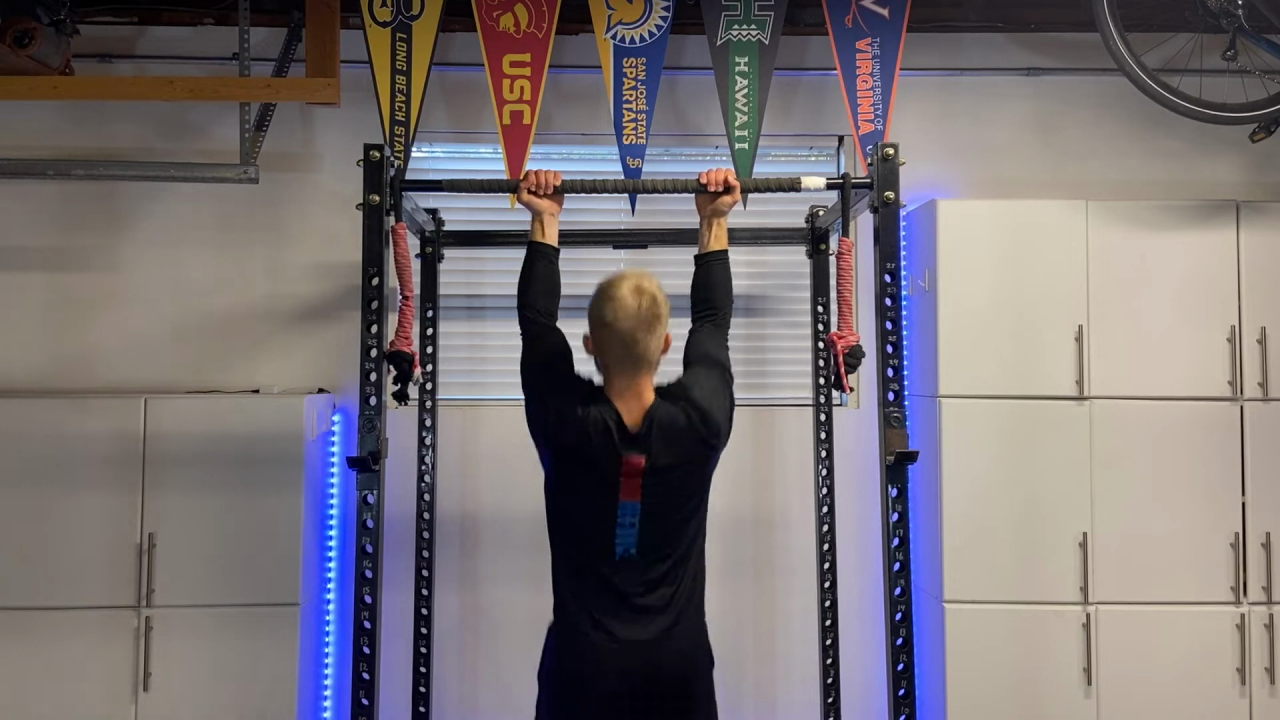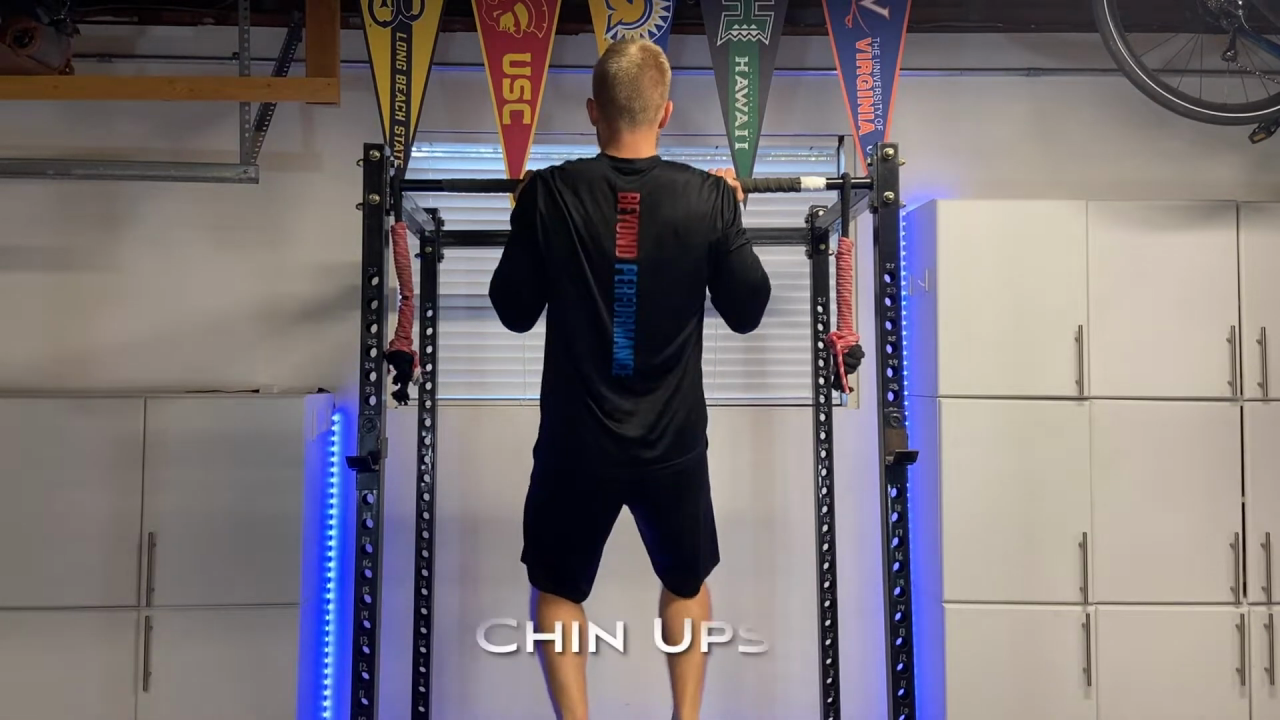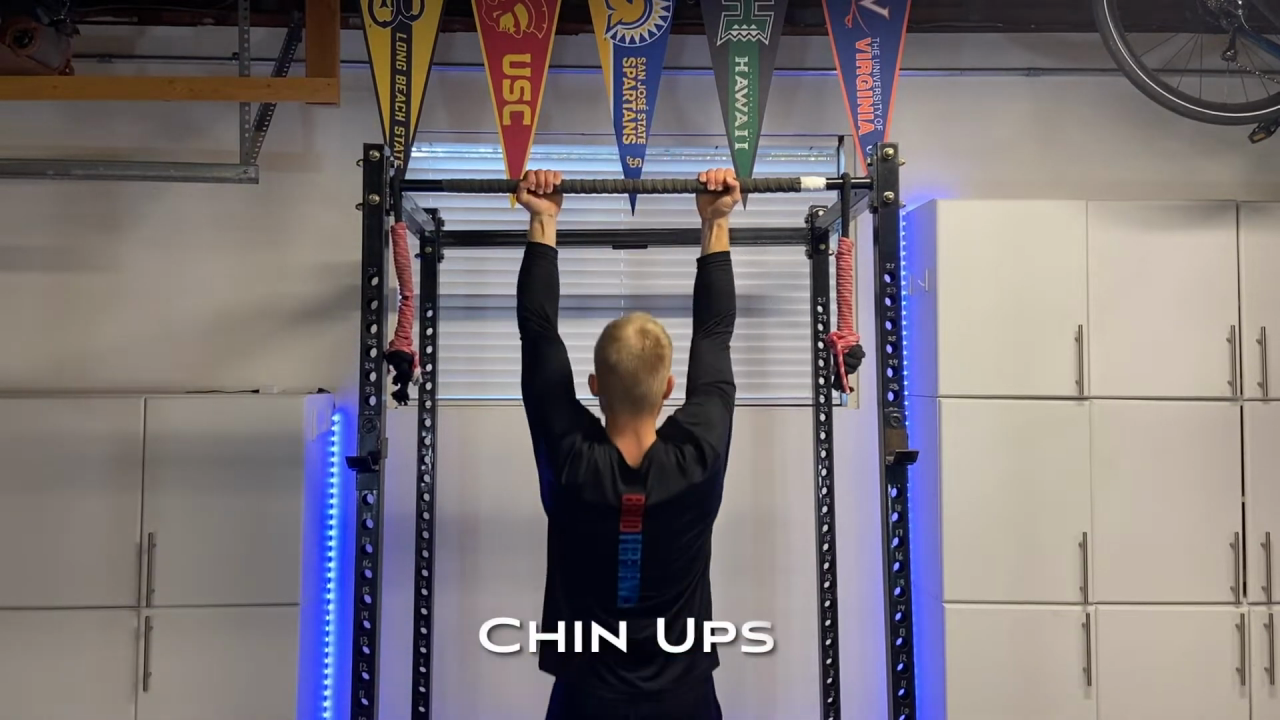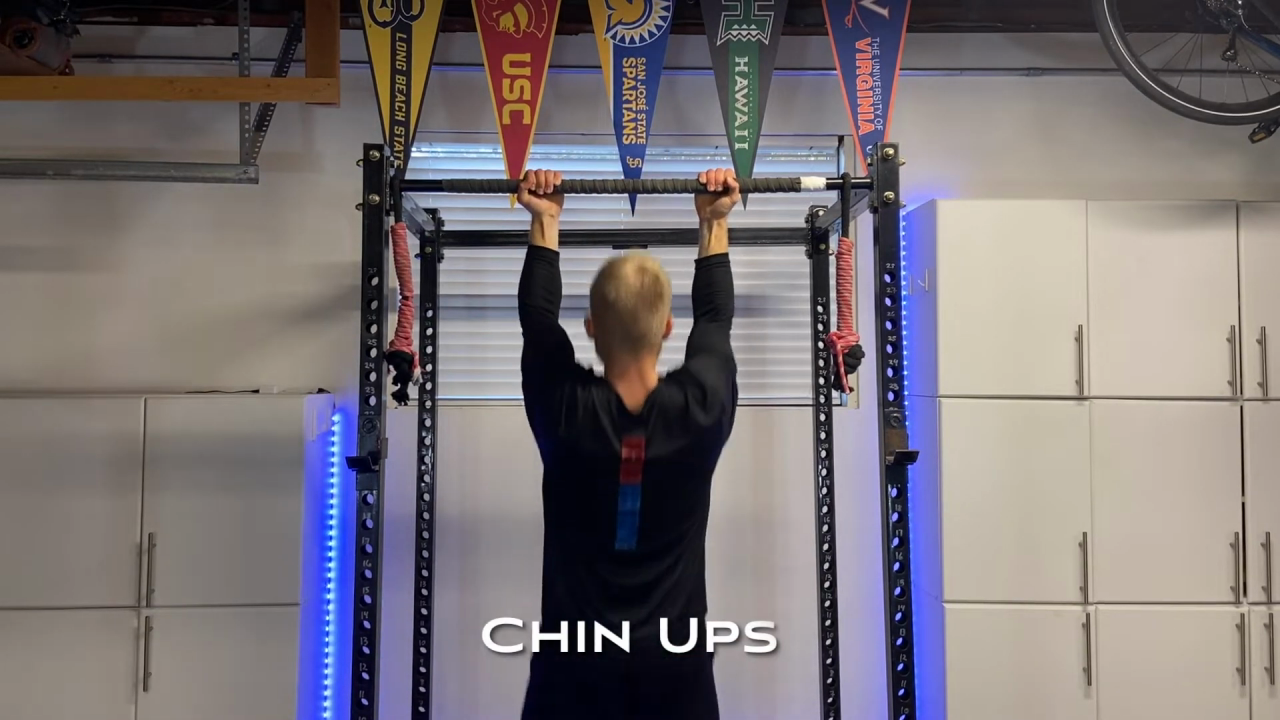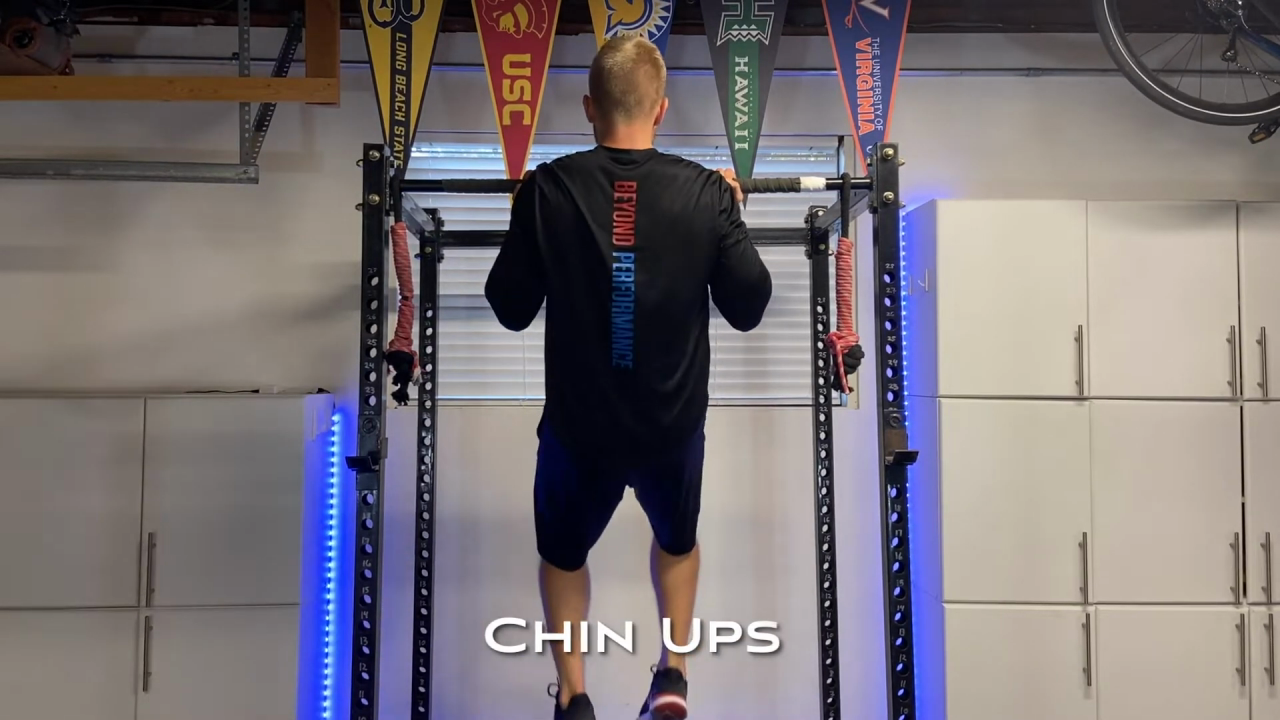
dt=1s
person 1, frame 1
left shoulder: (564, 422)
right shoulder: (699, 422)
left elbow: (537, 325)
right elbow: (713, 322)
left wrist: (544, 224)
right wrist: (714, 223)
left hip: (584, 655)
right hip: (675, 651)
person 1, frame 2
left shoulder: (550, 193)
right shoulder: (707, 196)
left elbow: (514, 311)
right elbow: (747, 311)
left hip: (577, 445)
right hip: (672, 445)
left knee: (557, 591)
right knee: (685, 586)
person 1, frame 3
left shoulder: (568, 465)
right shoulder: (698, 460)
left elbow: (538, 332)
right elbow: (714, 332)
left wrist: (543, 222)
right wrist: (716, 223)
person 1, frame 4
left shoulder: (564, 410)
right shoulder: (701, 409)
left elbow: (538, 319)
right elbow: (716, 318)
left wrist: (544, 223)
right wrist: (714, 224)
left hip: (574, 642)
right hip: (674, 644)
person 1, frame 5
left shoulder: (548, 189)
right shoulder: (705, 193)
left elbow: (511, 308)
right elbow: (748, 307)
left hip: (579, 427)
right hip: (672, 425)
left knee: (563, 556)
right knee: (676, 543)
